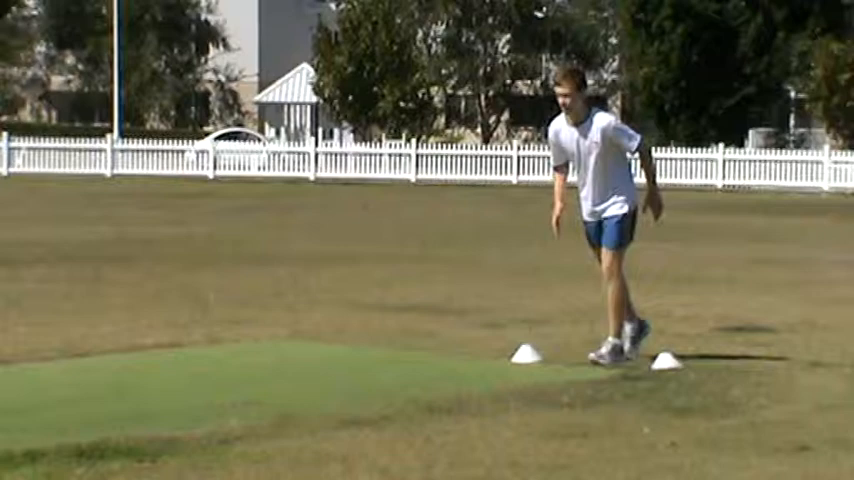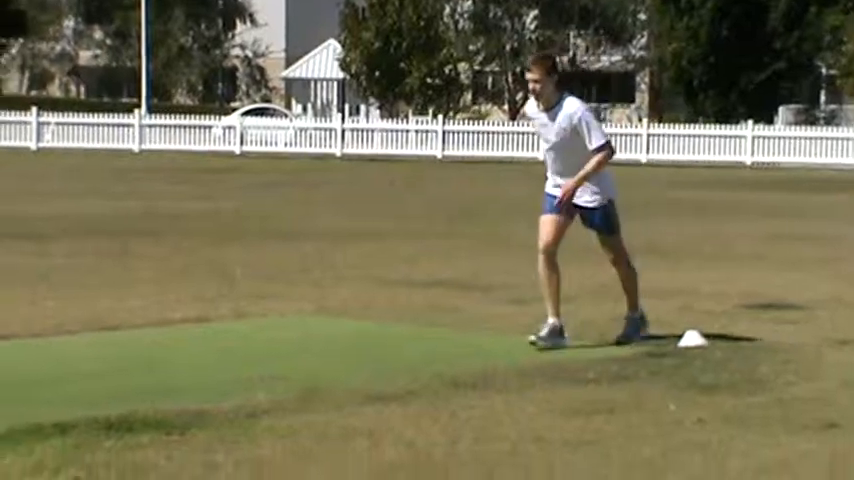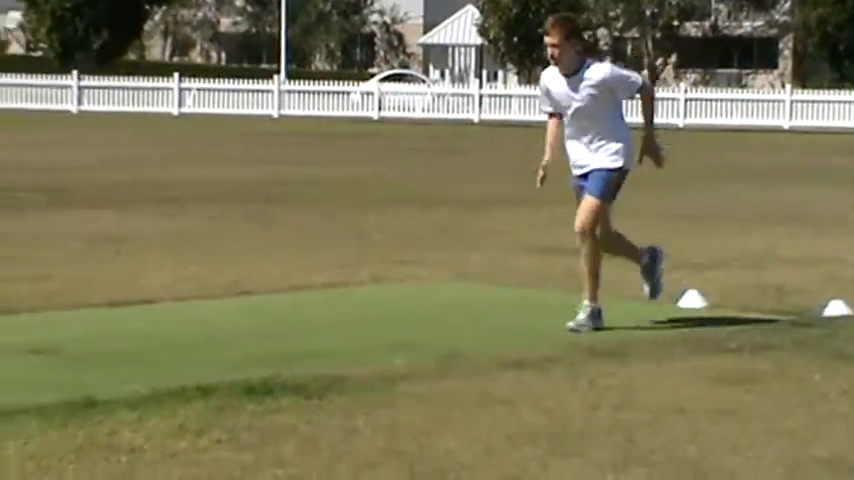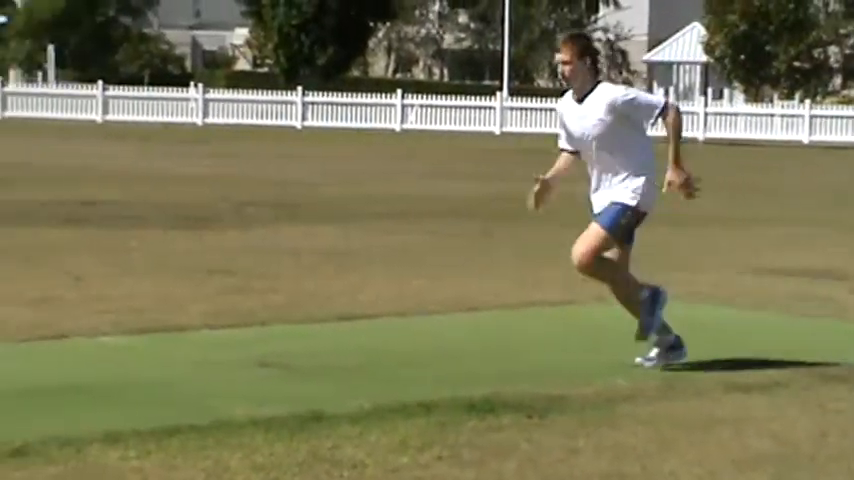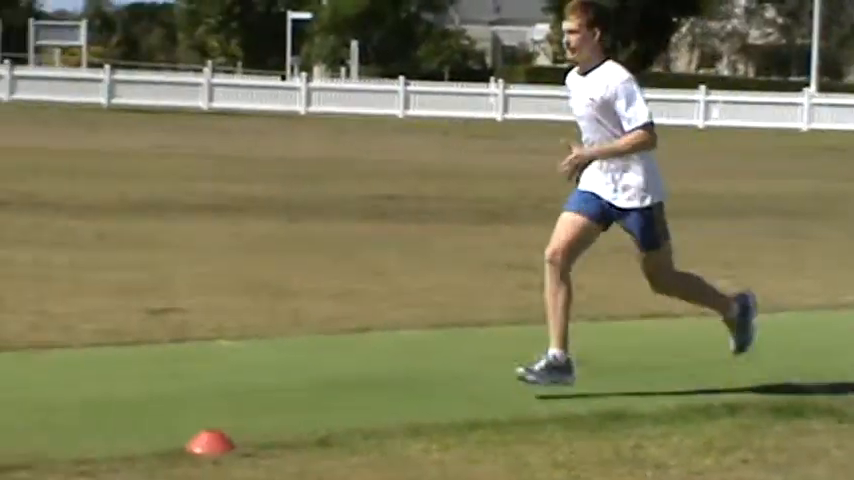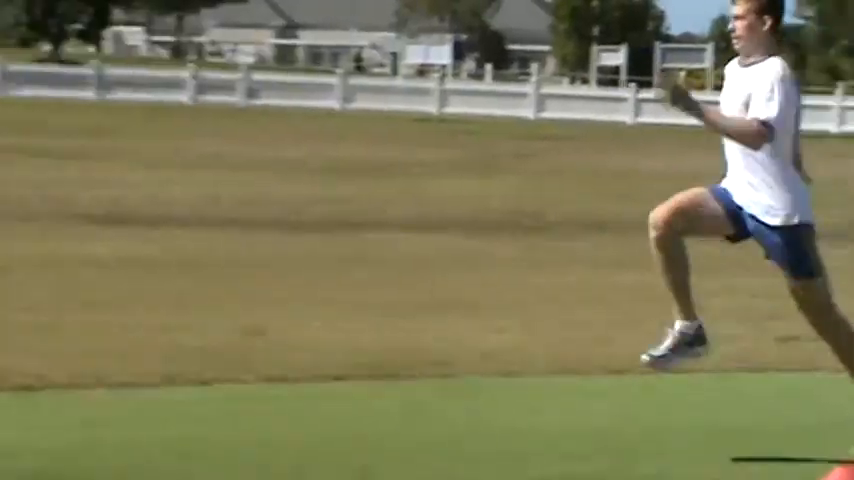
dt=0.5s
person 1, frame 1
left shoulder: (606, 123)
right shoulder: (556, 129)
left elbow: (642, 149)
right elbow: (560, 167)
left wrist: (652, 189)
right wrist: (558, 202)
left hip: (618, 204)
right hip: (590, 208)
left knee: (612, 270)
right knee: (607, 272)
left ankle: (616, 343)
right ankle: (635, 325)
person 1, frame 2
left shoulder: (576, 111)
right shoulder: (531, 110)
left elbow: (606, 151)
left wrist: (576, 183)
left hip: (591, 190)
right hip: (557, 189)
left knee: (616, 256)
right knee: (545, 248)
left ankle: (635, 317)
right ankle: (555, 325)
person 1, frame 3
left shoulder: (604, 74)
right shoulder: (548, 79)
left elbow: (646, 87)
left wrist: (649, 137)
right wrist: (547, 157)
left hip: (609, 159)
right hip: (580, 163)
left knee: (585, 228)
right knee: (594, 234)
left ankle: (591, 309)
right ankle: (646, 258)
person 1, frame 4
left shoulder: (616, 97)
right shoulder: (565, 107)
left elbow: (670, 110)
right elbow: (570, 154)
left wrist: (675, 166)
right wrist: (547, 180)
left hip: (632, 193)
right hip: (604, 194)
left knee: (583, 258)
right knee: (618, 277)
left ankle: (646, 295)
right ankle: (667, 341)
person 1, frame 5
left shoulder: (615, 80)
right shoulder: (574, 80)
left elbow: (648, 138)
left wrist: (589, 153)
left hip: (633, 191)
right hip: (595, 186)
left knee: (661, 279)
right knee: (555, 256)
left ankle: (735, 307)
right ankle: (558, 360)
person 1, frame 6
left shoulder: (775, 73)
right shoulder: (736, 71)
left elbow: (757, 138)
left wrist: (693, 107)
left hip: (777, 206)
right hip: (737, 194)
left knee: (820, 315)
right knee: (662, 221)
right ankle: (688, 328)
